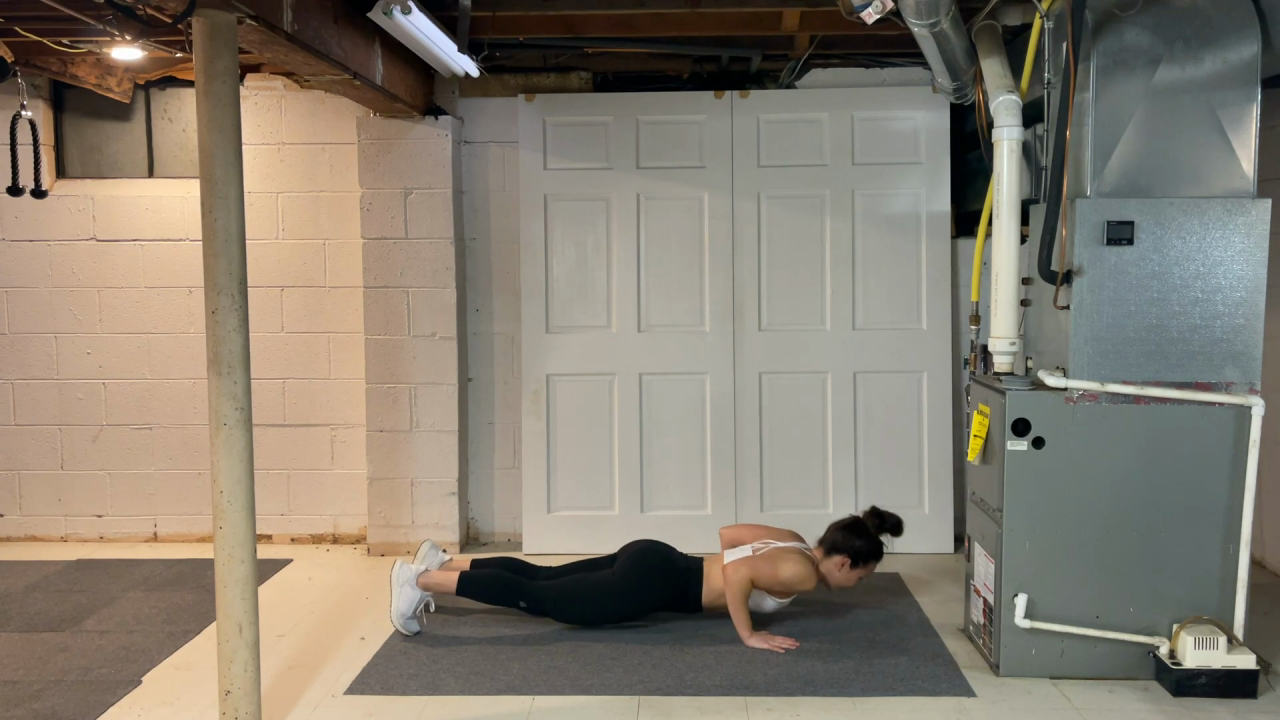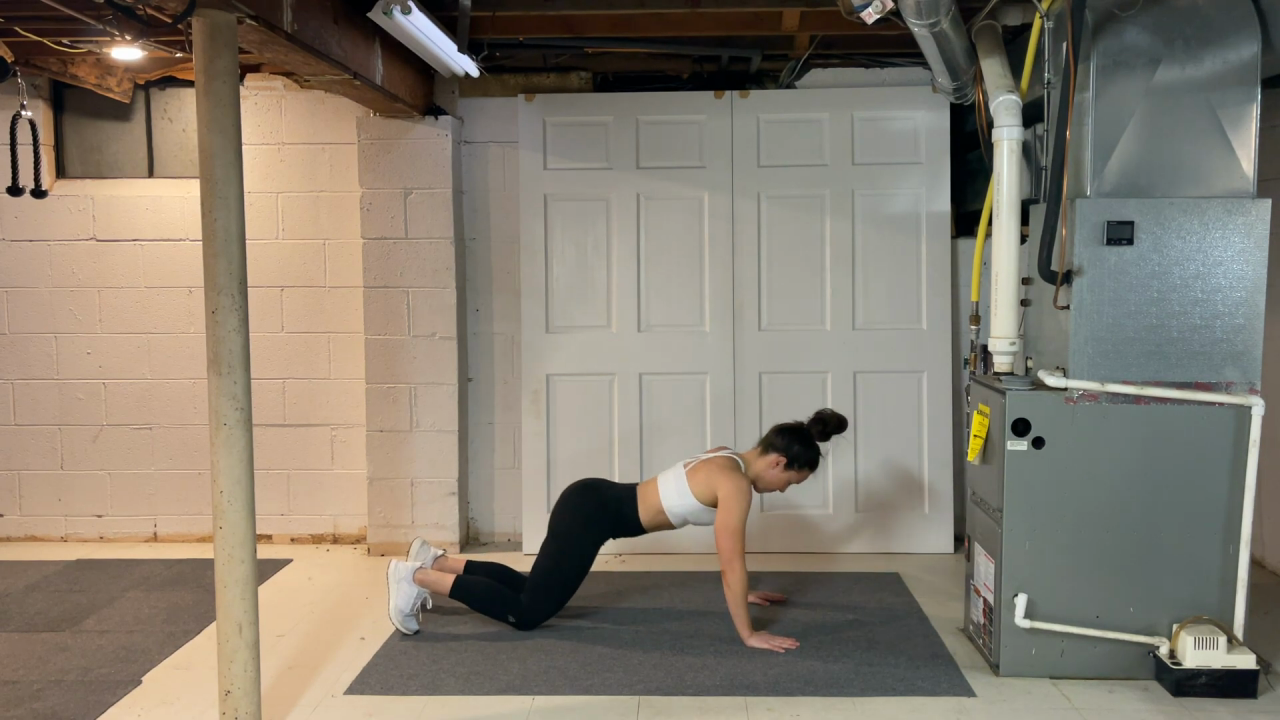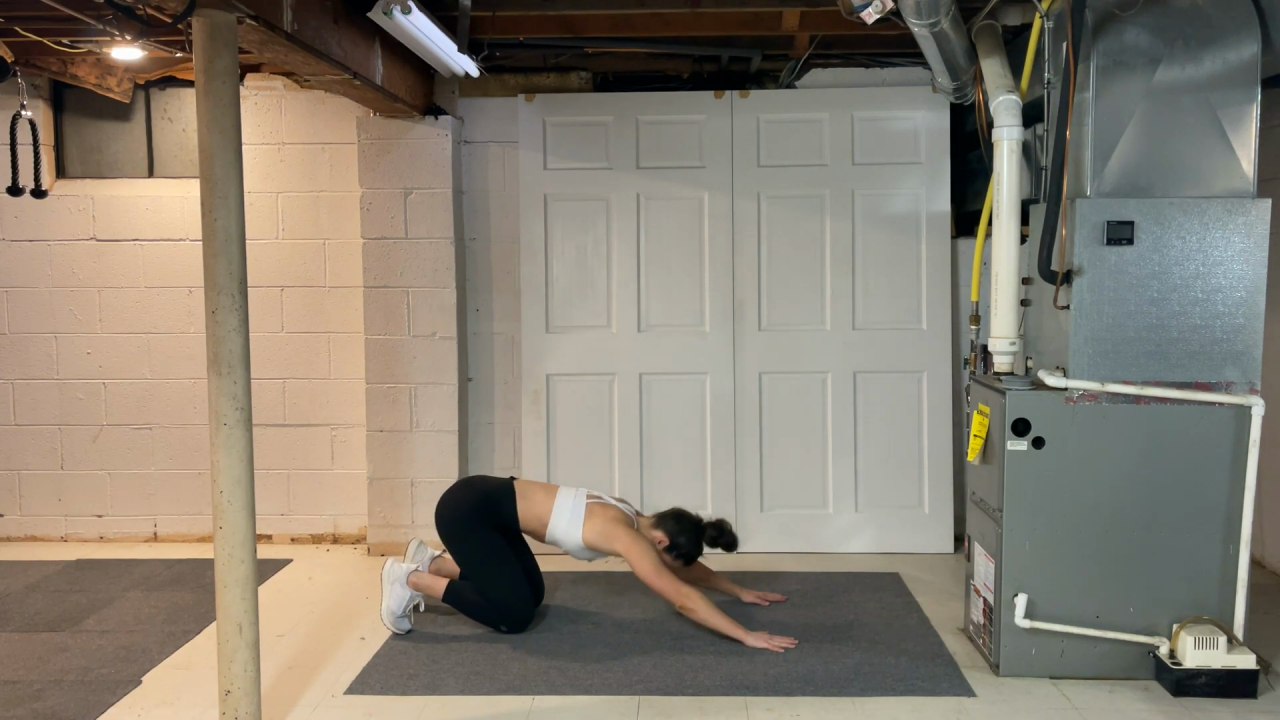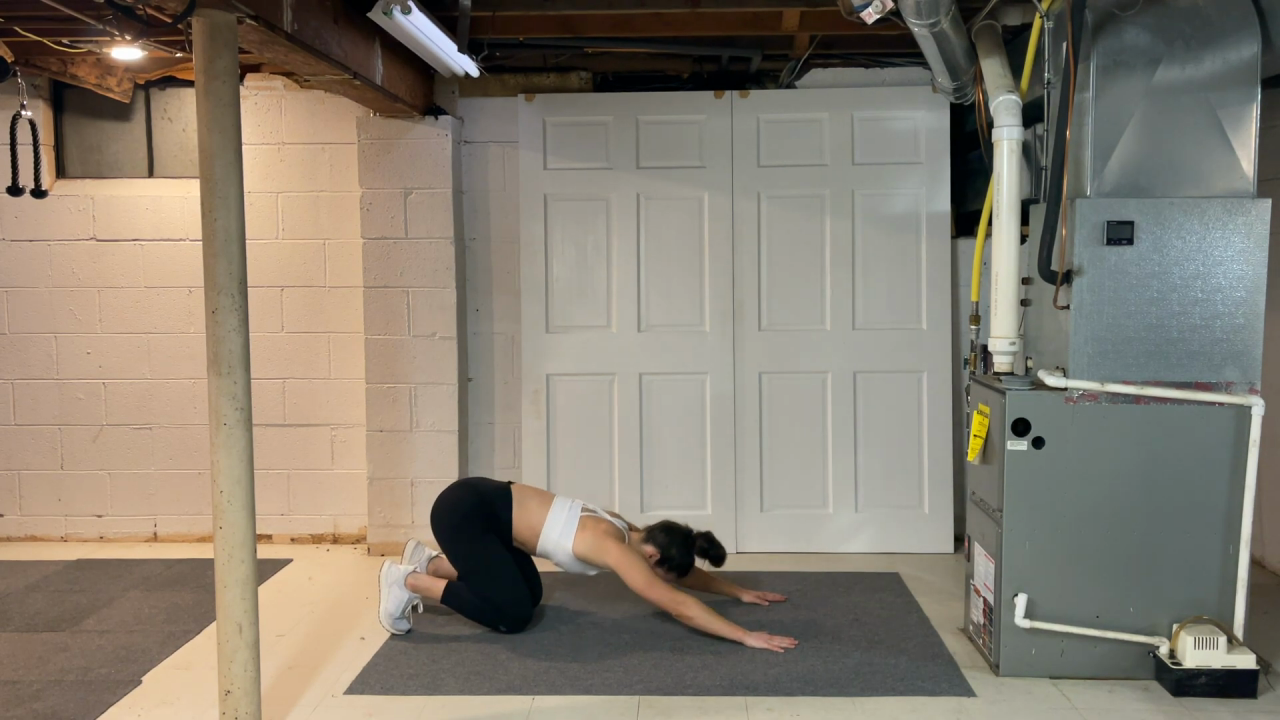
dt=0.5s
person 1, frame 1
left shoulder: (790, 541)
right shoulder: (800, 571)
left elbow: (727, 532)
right elbow: (735, 578)
left wrist: (755, 599)
right wrist: (750, 635)
left hip: (651, 561)
right hip: (652, 583)
left knee: (542, 577)
right knee: (535, 598)
left ankle: (441, 563)
right ankle: (418, 581)
person 1, frame 2
left shoulder: (732, 463)
right shoulder: (736, 482)
left elbow: (724, 538)
right elbow: (731, 564)
left wrist: (745, 592)
right wrist: (748, 634)
left hip: (595, 503)
right hip: (591, 512)
left knee: (529, 589)
right knee: (525, 613)
left ankle: (437, 560)
right ankle: (418, 577)
person 1, frame 3
left shoulder: (633, 525)
right shoulder: (625, 536)
left elbow: (685, 565)
right elbow: (683, 598)
left wrist: (741, 592)
right wrist: (746, 635)
left hip: (484, 503)
right hip: (466, 510)
left knee: (531, 595)
right knee: (514, 616)
left ankle: (431, 562)
right ankle: (411, 580)
person 1, frame 4
left shoulder: (630, 535)
right shoulder: (617, 550)
left elbow: (682, 570)
right elbow: (681, 606)
left wrist: (740, 592)
right wrist: (746, 636)
left hip: (480, 502)
right hip: (463, 512)
left knee: (529, 595)
right knee: (513, 616)
left ankle: (430, 563)
right ankle: (410, 581)
